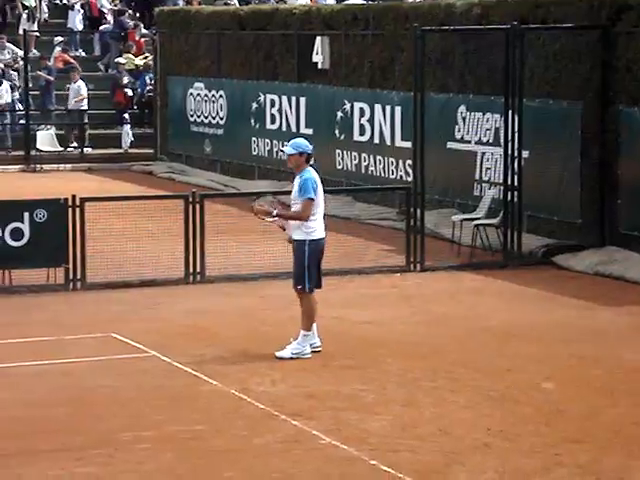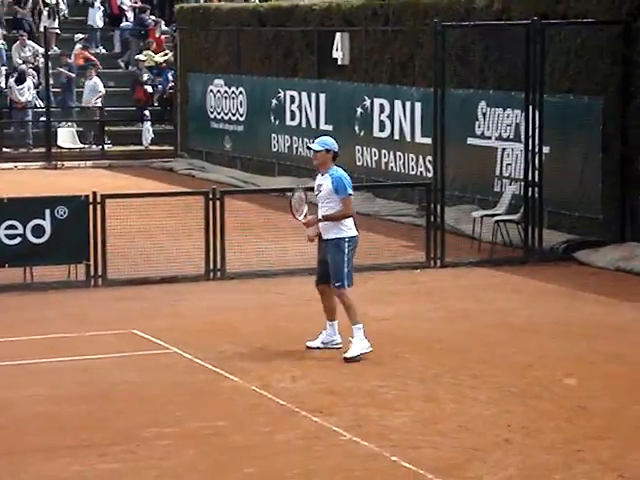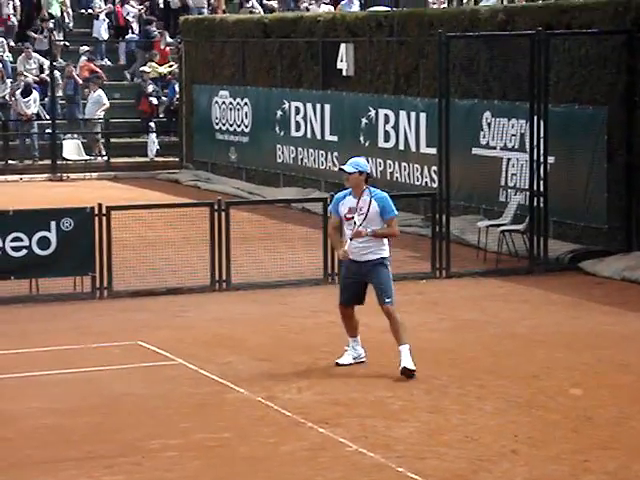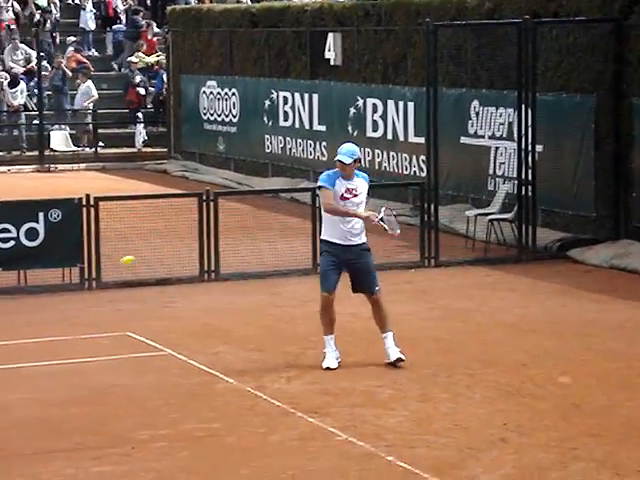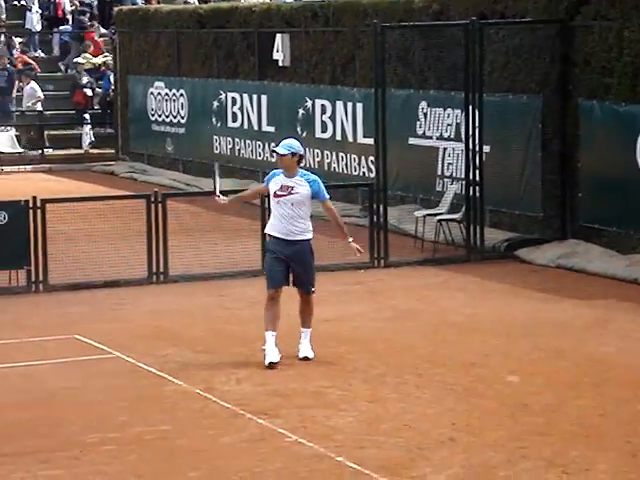
dt=0.5s
person 1, frame 1
left shoulder: (306, 179)
right shoulder: (306, 176)
left elbow: (305, 214)
left wrist: (273, 212)
right wrist: (293, 228)
left hip: (308, 241)
right hip: (304, 239)
left knee: (306, 291)
right knee: (303, 290)
left ankle: (302, 345)
right ankle: (312, 338)
person 1, frame 2
left shoulder: (338, 177)
right shoulder: (320, 177)
left elbow: (348, 212)
left wrist: (318, 219)
right wrist: (316, 227)
left hip: (342, 240)
right hip: (327, 239)
left knee: (340, 290)
right knee: (322, 286)
left ankle: (360, 340)
right ankle: (331, 335)
person 1, frame 3
left shoulder: (381, 198)
right shoulder: (339, 199)
left elbow: (394, 231)
right elbow: (333, 229)
left wrist: (368, 233)
right wrist: (340, 248)
left hip: (378, 261)
right hip: (352, 262)
left knee: (388, 308)
right knee: (345, 309)
left ankle: (406, 358)
right ankle: (355, 349)
person 1, frame 4
left shoulder: (363, 179)
right shoulder: (328, 178)
right elbow: (328, 206)
left wrist: (368, 216)
right wrist: (357, 214)
left hip: (358, 247)
right hip: (332, 247)
left knee: (375, 297)
right knee: (326, 298)
left ankle: (390, 346)
right ankle: (330, 351)
person 1, frame 5
left shoulder: (312, 182)
right shoulder: (274, 177)
left elbow: (331, 211)
right elbow: (258, 191)
left wrist: (348, 238)
right wrist: (230, 200)
left hip: (301, 244)
right hip: (275, 243)
left knee: (306, 294)
right knee: (272, 293)
left ankle: (305, 342)
right ankle: (271, 348)
